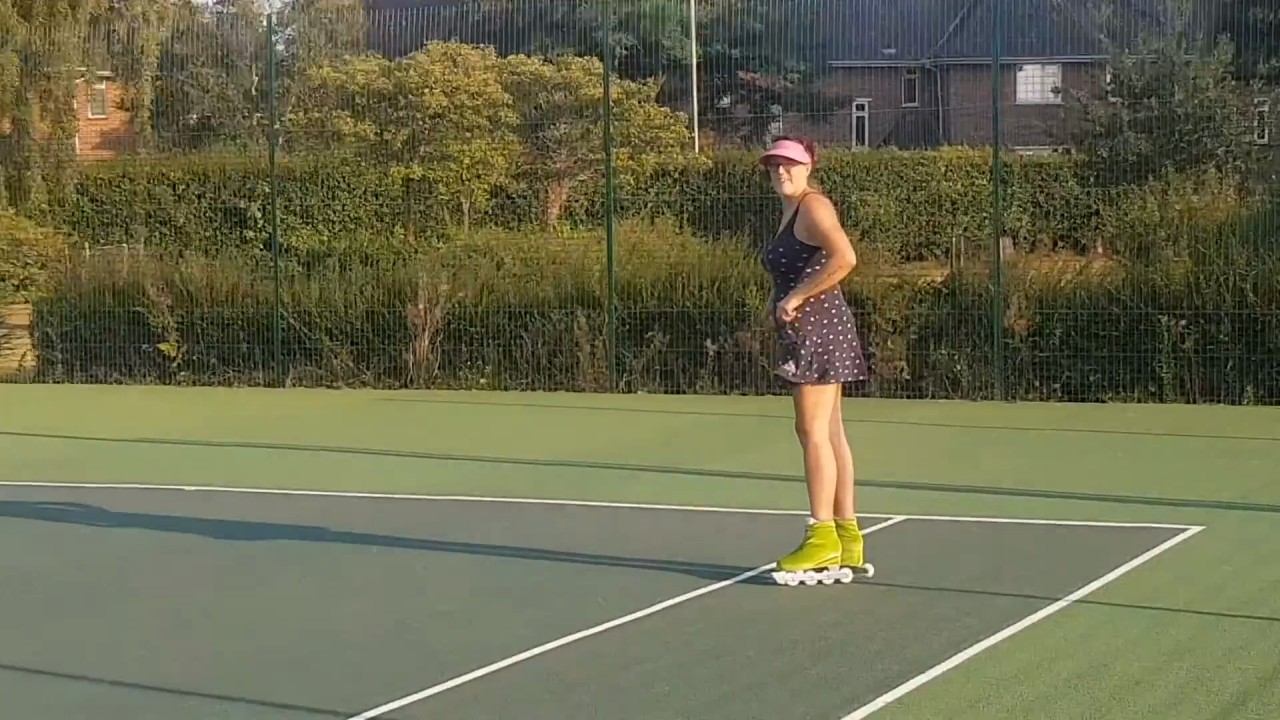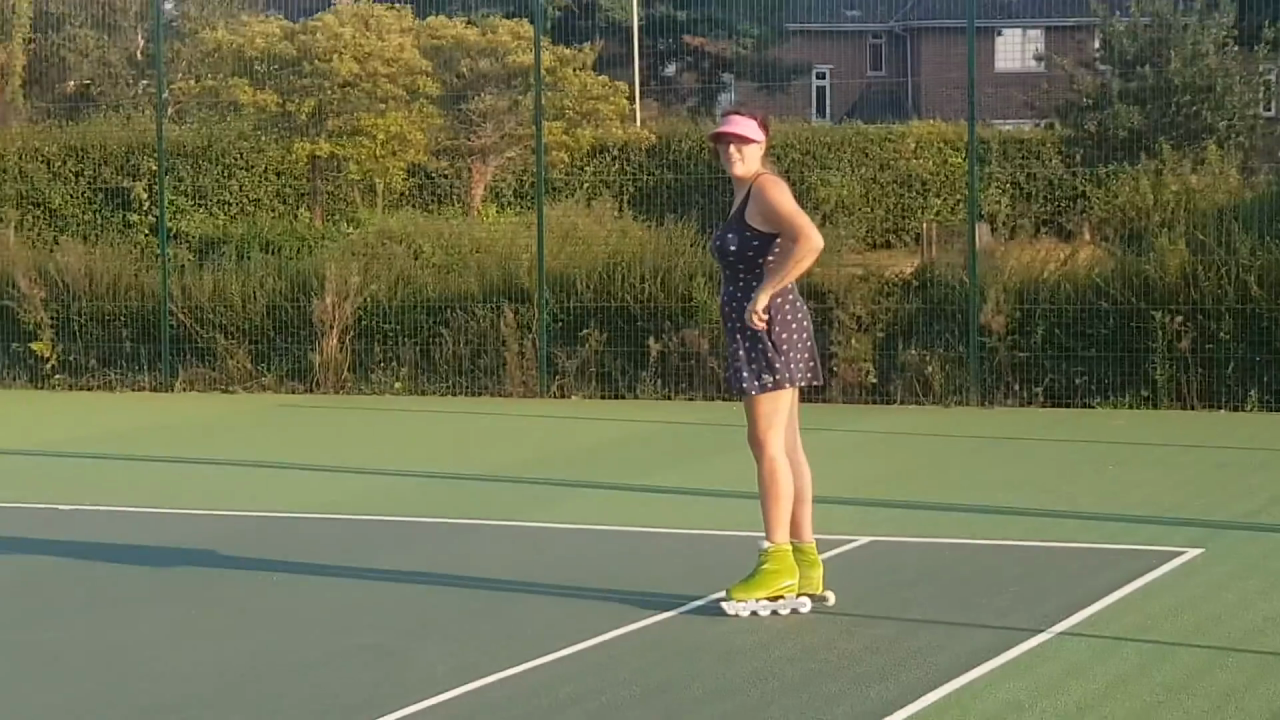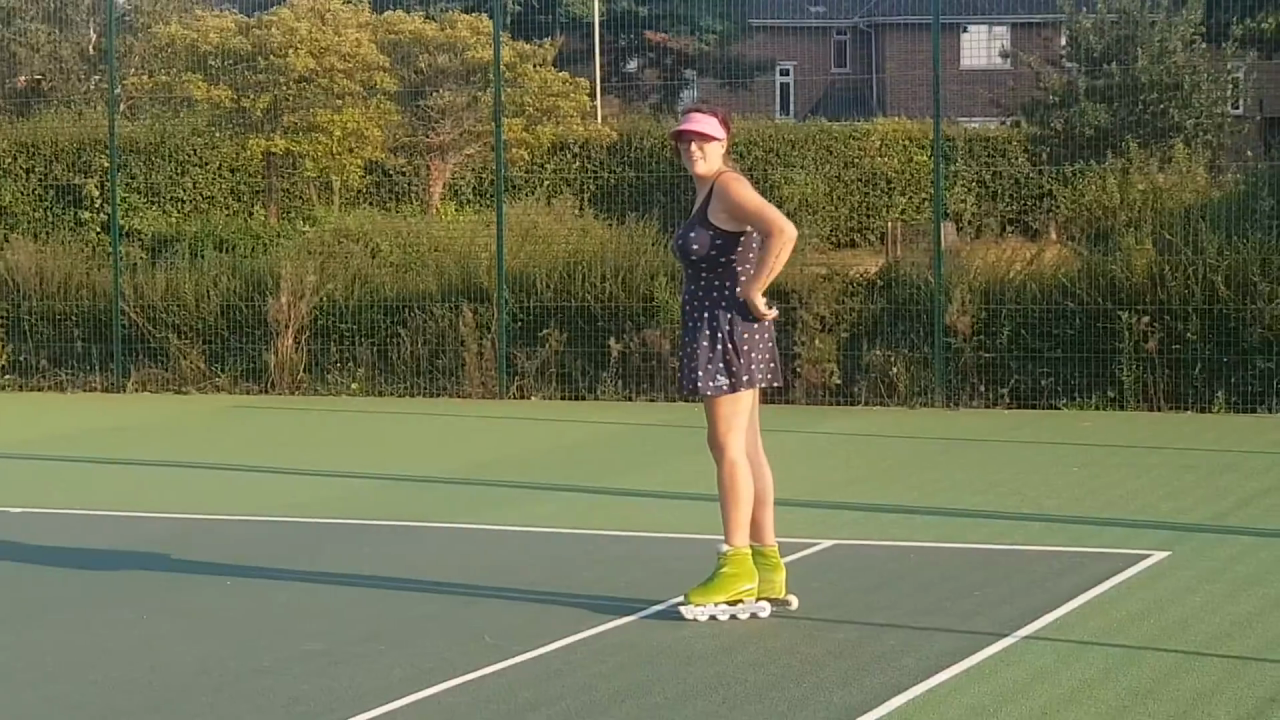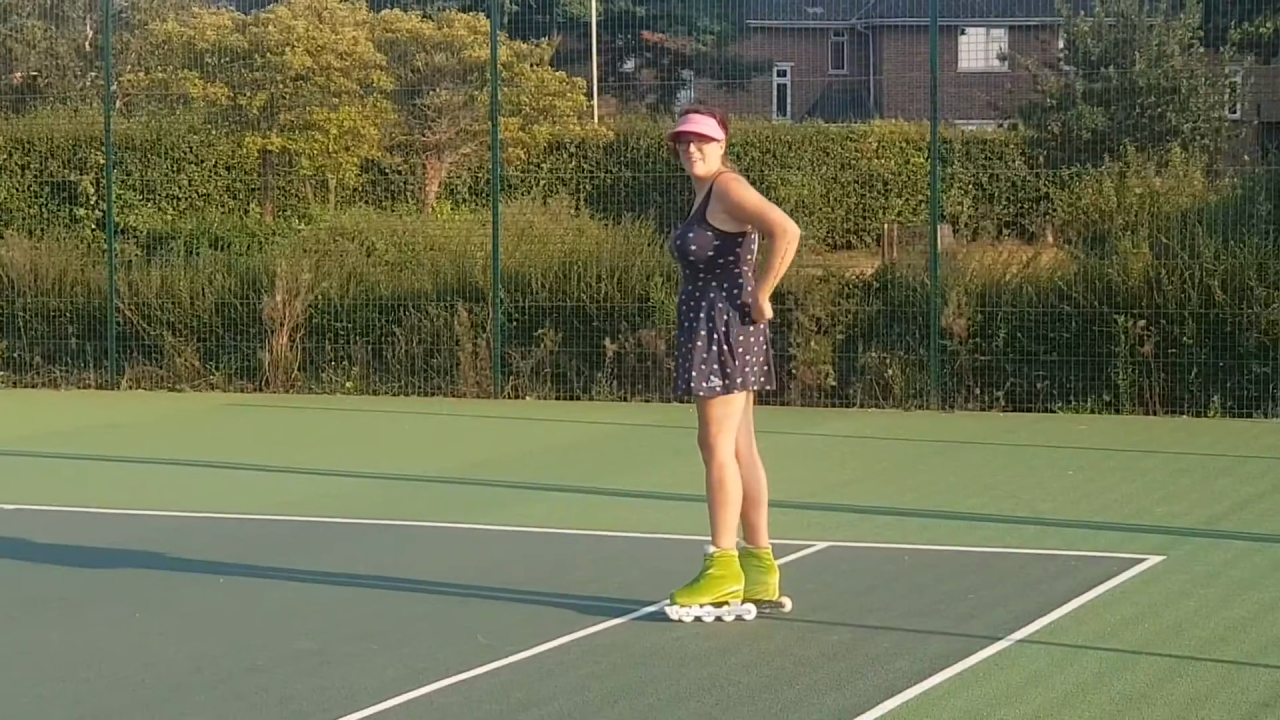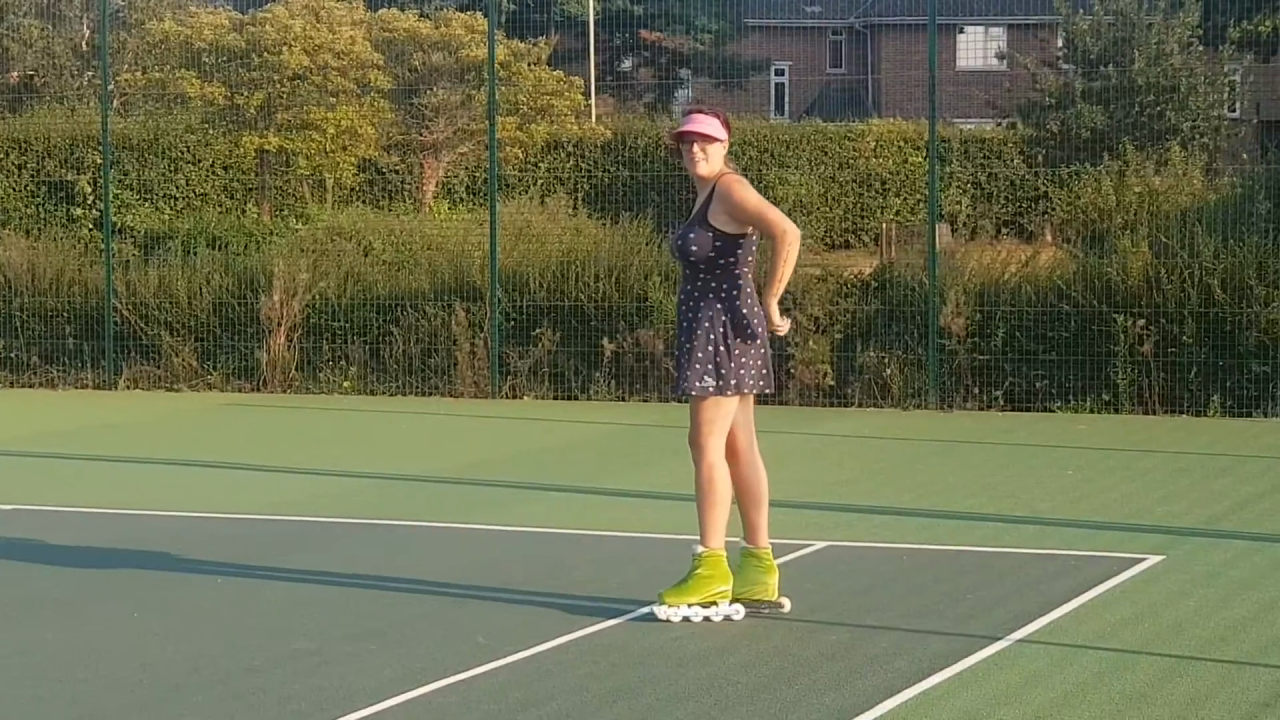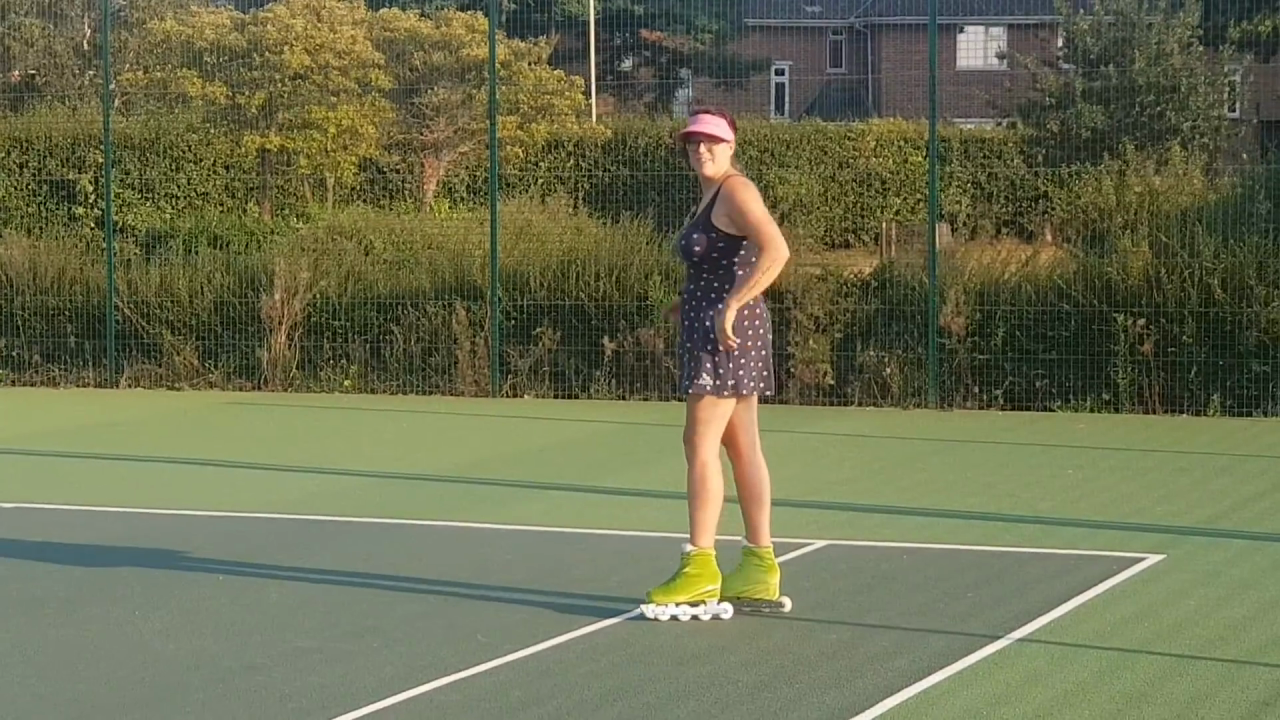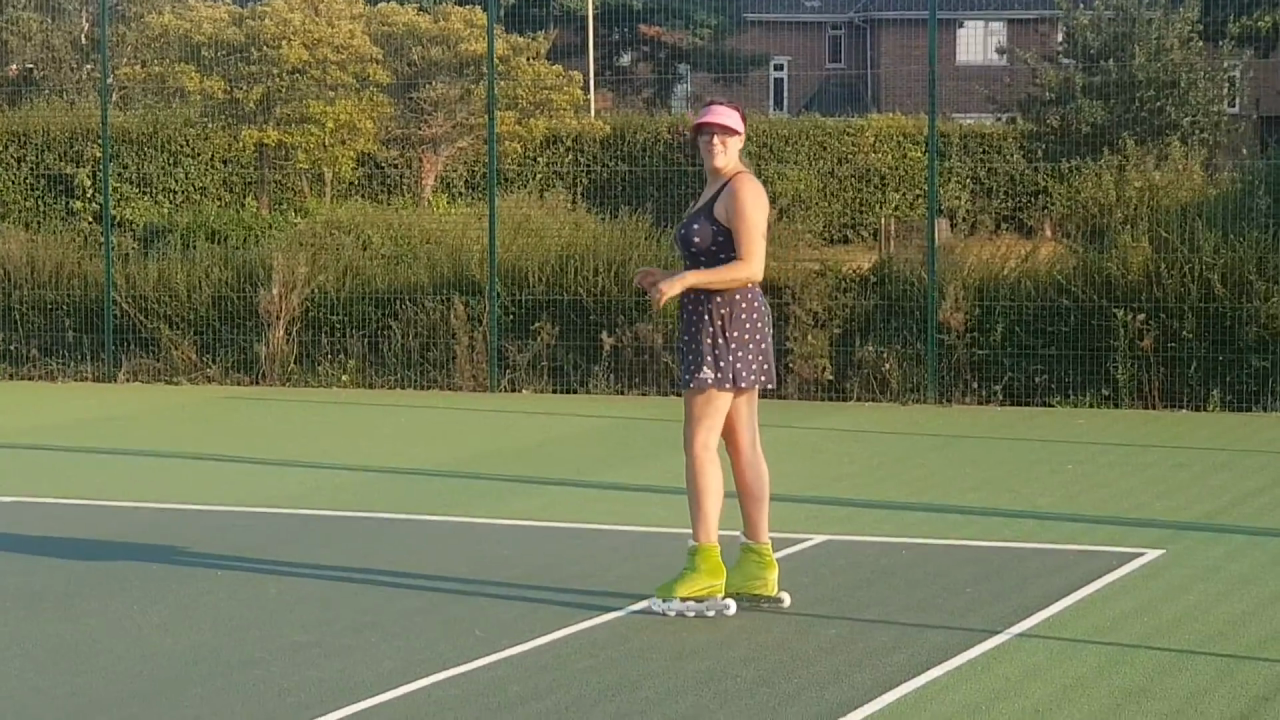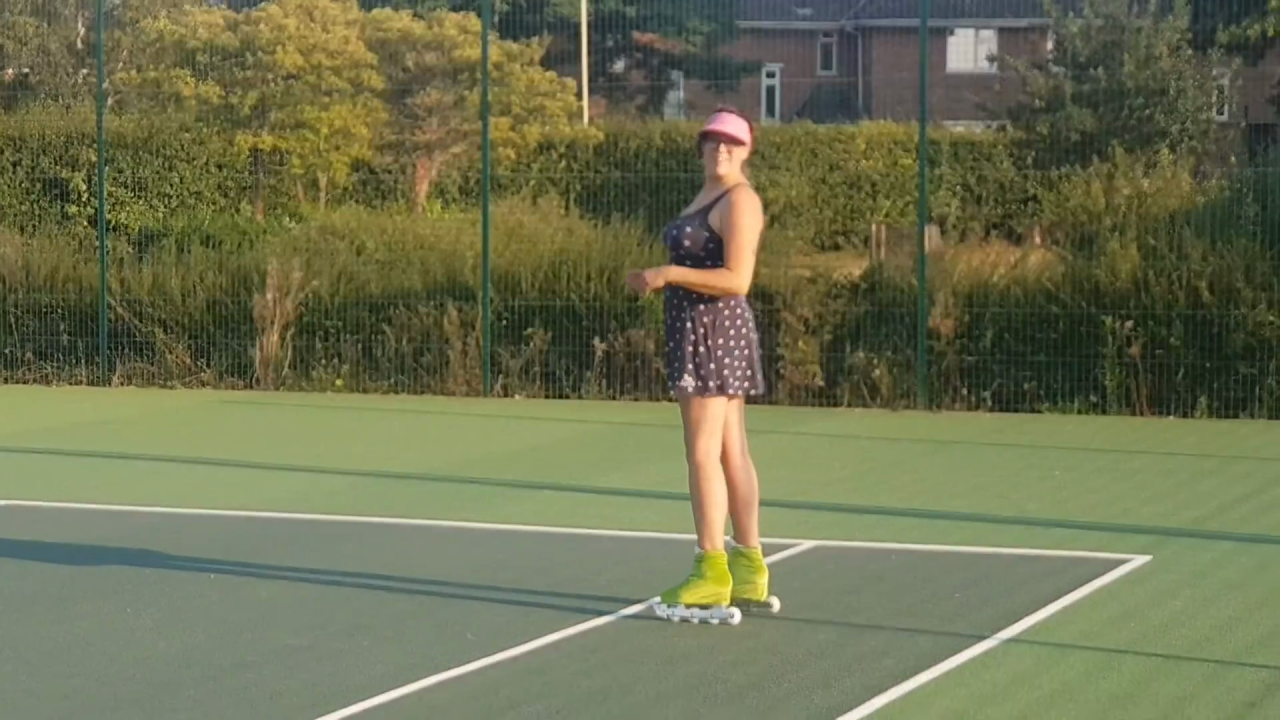
dt=0.2s
person 1, frame 1
left shoulder: (813, 206)
right shoulder: (790, 210)
left elbow: (844, 258)
left wrist: (794, 298)
right wrist: (781, 303)
left hip: (818, 327)
right hip: (807, 331)
left knee: (812, 432)
right knee: (830, 433)
left ankle: (822, 538)
right ankle: (846, 537)
person 1, frame 2
left shoulder: (766, 188)
right shoulder: (744, 193)
left elbow: (811, 241)
left wrist: (762, 295)
left hip: (769, 326)
right hip: (760, 330)
left knee: (767, 444)
right knee: (786, 445)
person 1, frame 3
left shoulder: (728, 186)
right shoulder: (706, 192)
left elbow: (784, 232)
left wrist: (754, 294)
left hip: (729, 329)
right hip: (719, 330)
left knee: (727, 446)
right knee: (746, 448)
person 1, frame 4
left shoulder: (728, 187)
right shoulder: (706, 193)
left elbow: (787, 231)
left wrist: (760, 296)
left hip: (724, 327)
right hip: (711, 329)
left knee: (717, 448)
right knee: (739, 449)
person 1, frame 5
left shoulder: (731, 189)
right shoulder: (707, 193)
left elbow: (788, 235)
left wrist: (771, 304)
left hip: (723, 329)
right hip: (712, 329)
left knee: (706, 447)
right knee: (739, 449)
person 1, frame 6
left shoulder: (735, 191)
right shoulder: (713, 195)
left elbow: (775, 251)
left wrist: (730, 306)
right wrist: (689, 301)
left hip: (724, 334)
right hip: (722, 331)
left knee: (700, 445)
right knee: (743, 448)
person 1, frame 7
left shoulder: (741, 188)
right shoulder: (714, 189)
left elbow: (751, 267)
left wrist: (681, 281)
right wrist: (670, 280)
left hip: (726, 325)
right hip: (718, 326)
left knee: (700, 441)
right knee: (742, 444)
person 1, frame 8
left shoulder: (739, 200)
right shoulder: (708, 195)
left elbow: (737, 280)
left wrist: (668, 274)
right wrist: (660, 278)
left hip: (713, 331)
right hip: (703, 332)
left knee: (702, 451)
right knee: (731, 450)
